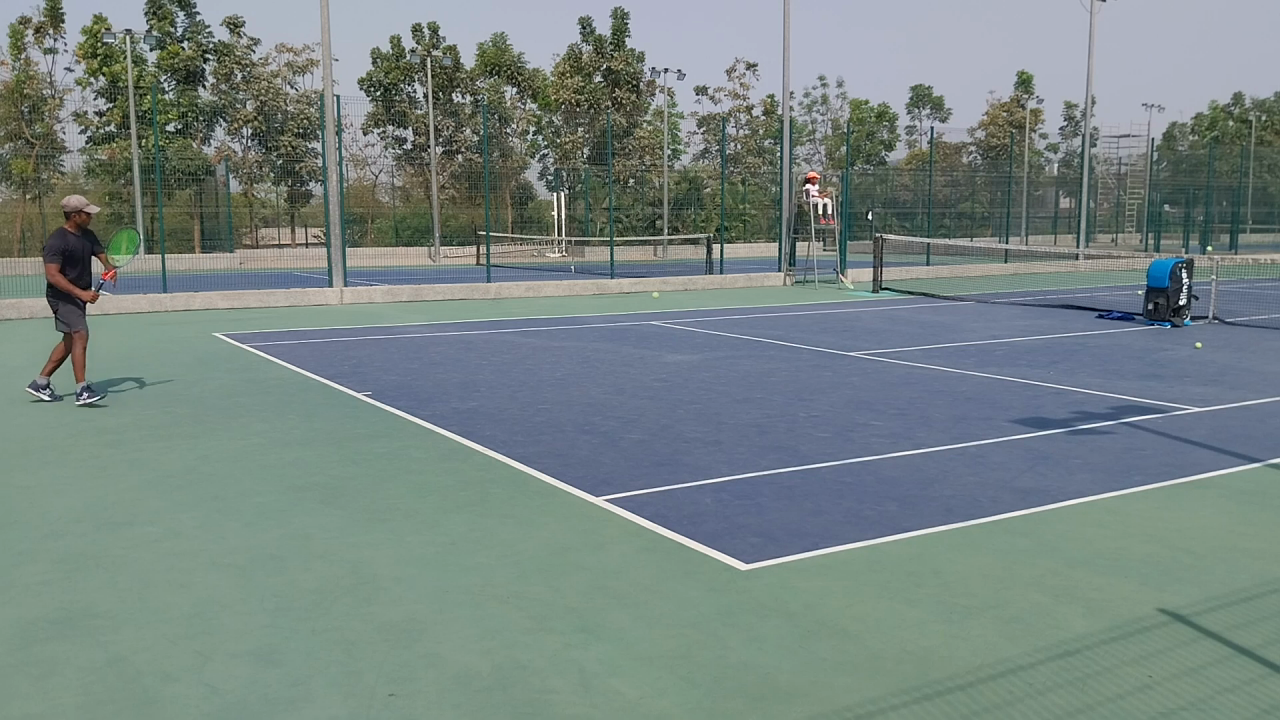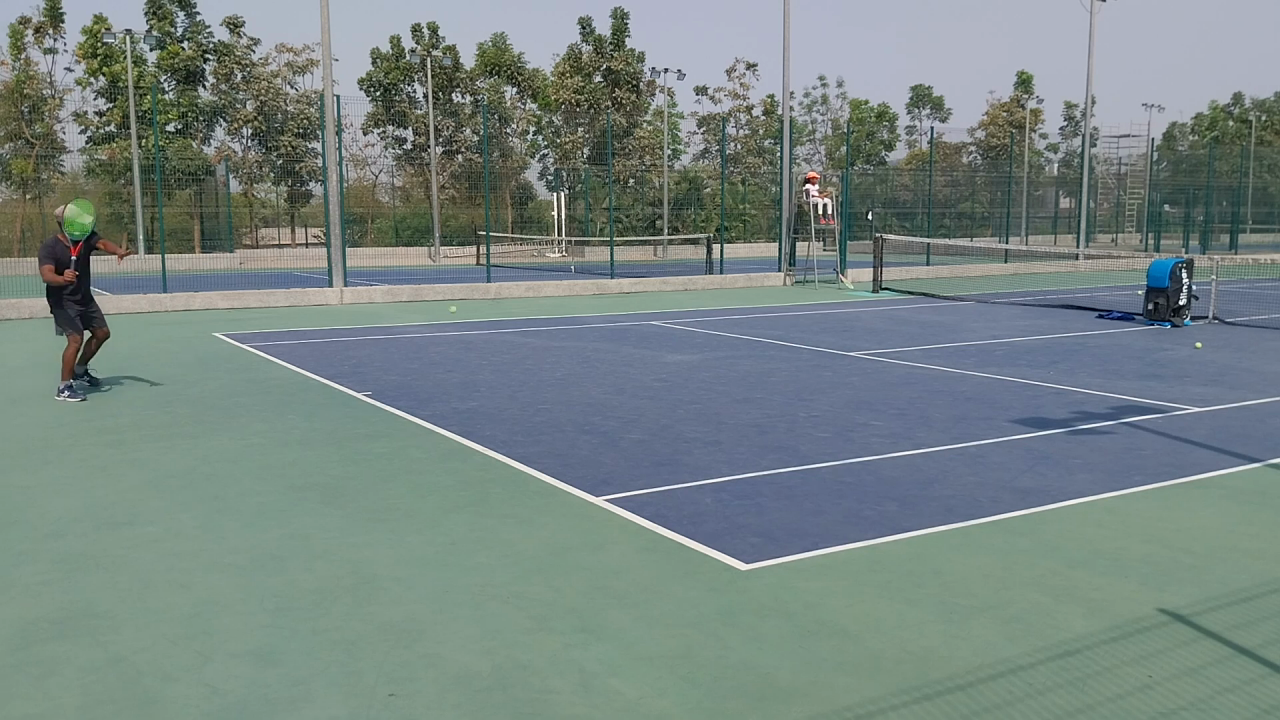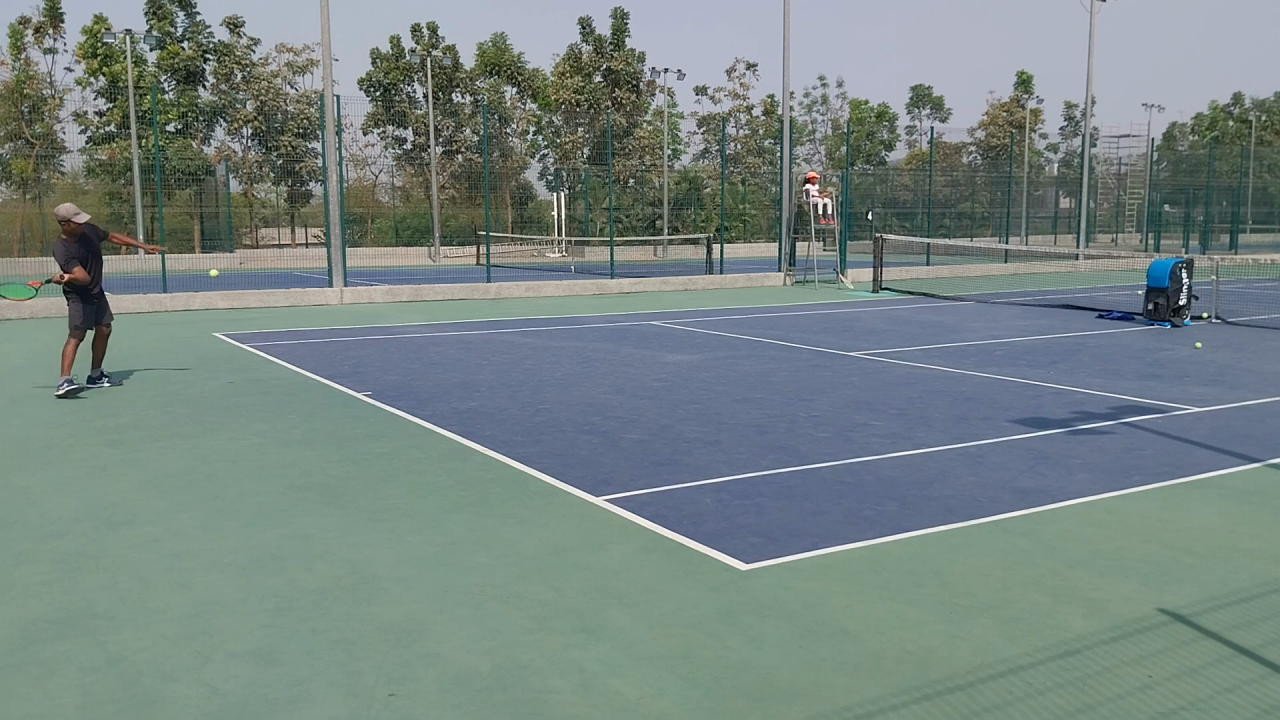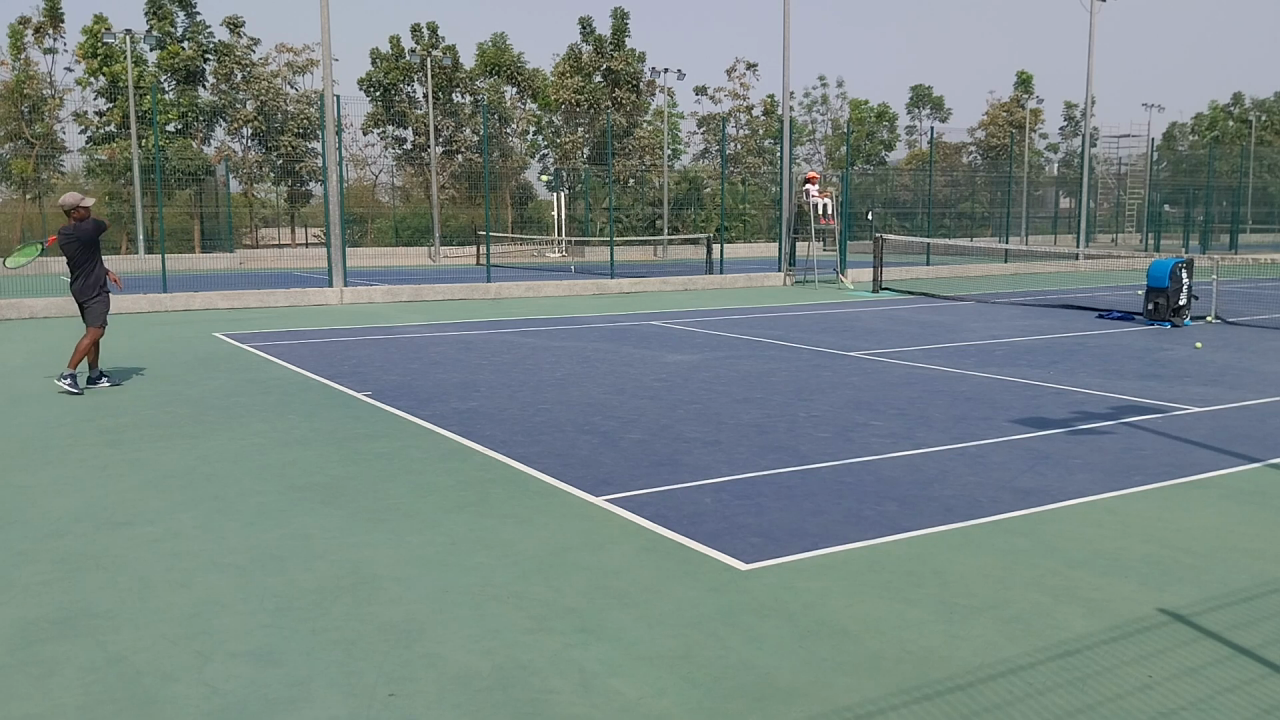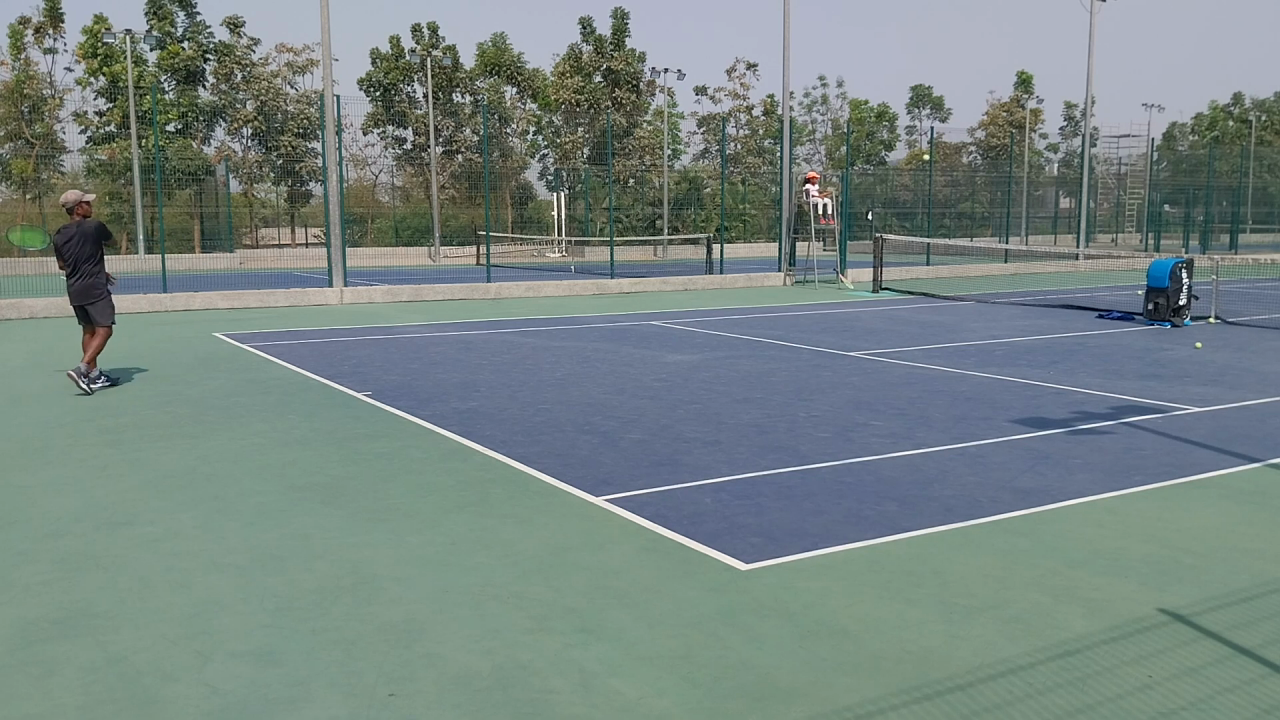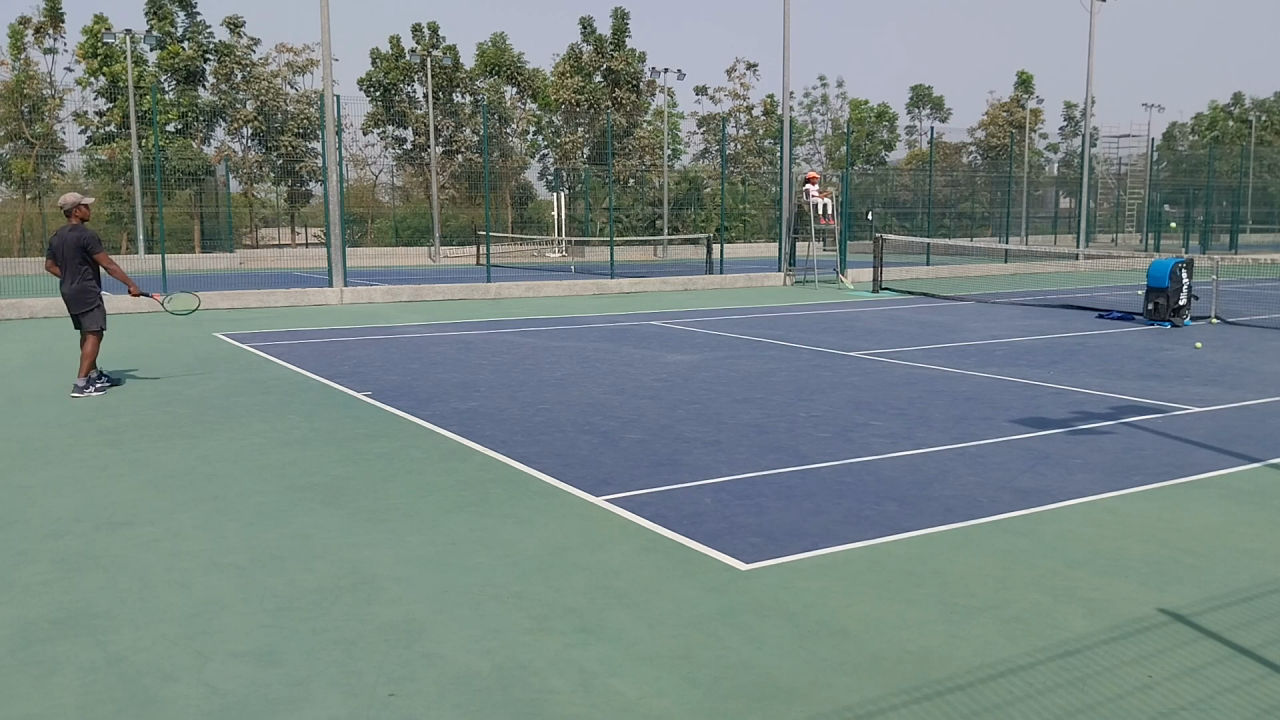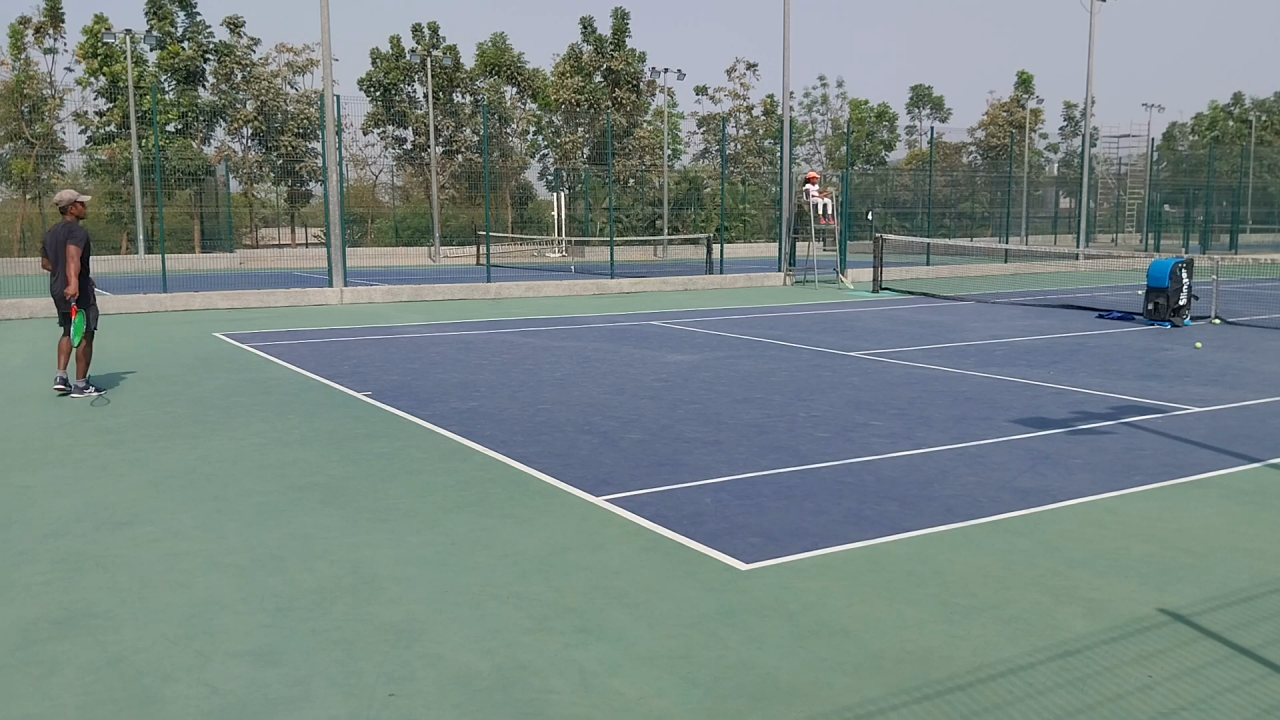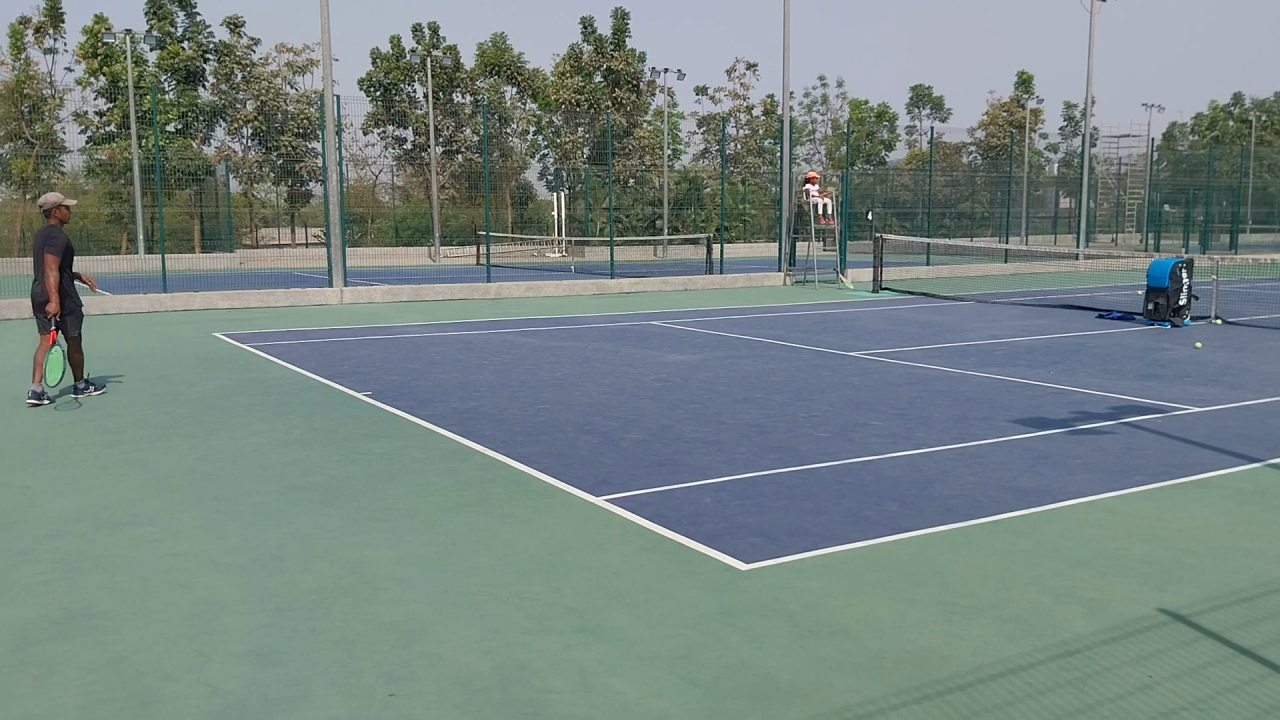
dt=0.3s
person 1, frame 1
left shoulder: (88, 235)
right shoulder: (57, 241)
left elbow: (103, 255)
right elbow: (52, 274)
left wrist: (110, 269)
right wrist: (80, 293)
left hip: (79, 297)
right hip: (63, 298)
left knee: (70, 340)
right knee: (80, 336)
left ankle: (40, 383)
right ankle: (81, 389)
person 1, frame 2
left shoulder: (86, 236)
right shoulder: (49, 248)
left elbow: (104, 244)
right elbow: (46, 276)
left wrist: (119, 252)
right wrist: (62, 278)
left hip: (84, 298)
right hip: (62, 301)
left knee: (102, 333)
right knee: (75, 339)
left ankle: (80, 370)
right ankle: (64, 387)
person 1, frame 3
left shoulder: (88, 231)
right shoulder: (62, 250)
left elbow: (113, 237)
right elbow: (83, 278)
left wrist: (144, 247)
right wrist: (65, 279)
left hip: (96, 293)
right hip: (79, 296)
left knee: (104, 330)
right knee: (76, 335)
left ankle: (96, 375)
right ankle: (64, 382)
person 1, frame 4
left shoulder: (64, 233)
right shoulder: (88, 227)
right elbow: (102, 226)
left wrist: (107, 272)
left hip: (83, 287)
right hip: (93, 289)
left knee: (93, 330)
right knee: (95, 331)
left ankle: (95, 375)
right ankle: (67, 375)
person 1, frame 5
left shoulder: (59, 235)
right shoulder: (95, 227)
left elbow: (63, 265)
right elbow: (110, 240)
left hip: (75, 289)
right hip: (95, 288)
left knee: (89, 330)
right knee: (104, 330)
left ankle: (94, 375)
right ankle: (81, 369)
person 1, frame 6
left shoulder: (56, 237)
right shoulder: (86, 236)
left elbow: (50, 266)
right elbow: (107, 264)
right wrist: (131, 284)
left hip: (68, 292)
right hip: (86, 293)
left knee: (87, 334)
right knee: (94, 336)
left ankle: (95, 376)
right ankle: (81, 384)
person 1, frame 7
left shoulder: (51, 233)
right shoulder: (77, 231)
left elbow: (45, 263)
right elbow: (73, 258)
right wrist: (74, 282)
left hip: (59, 291)
right hip: (78, 292)
left knee: (67, 332)
right knee: (86, 337)
left ankle: (61, 376)
right ankle: (81, 385)
person 1, frame 8
left shoulder: (41, 235)
right shoulder: (57, 236)
right elbow: (51, 270)
left wrist: (79, 276)
right wrist: (54, 299)
left hip: (39, 296)
right hip: (61, 299)
left knee: (46, 340)
right knee: (73, 340)
left ankle: (36, 390)
right ankle: (81, 385)
